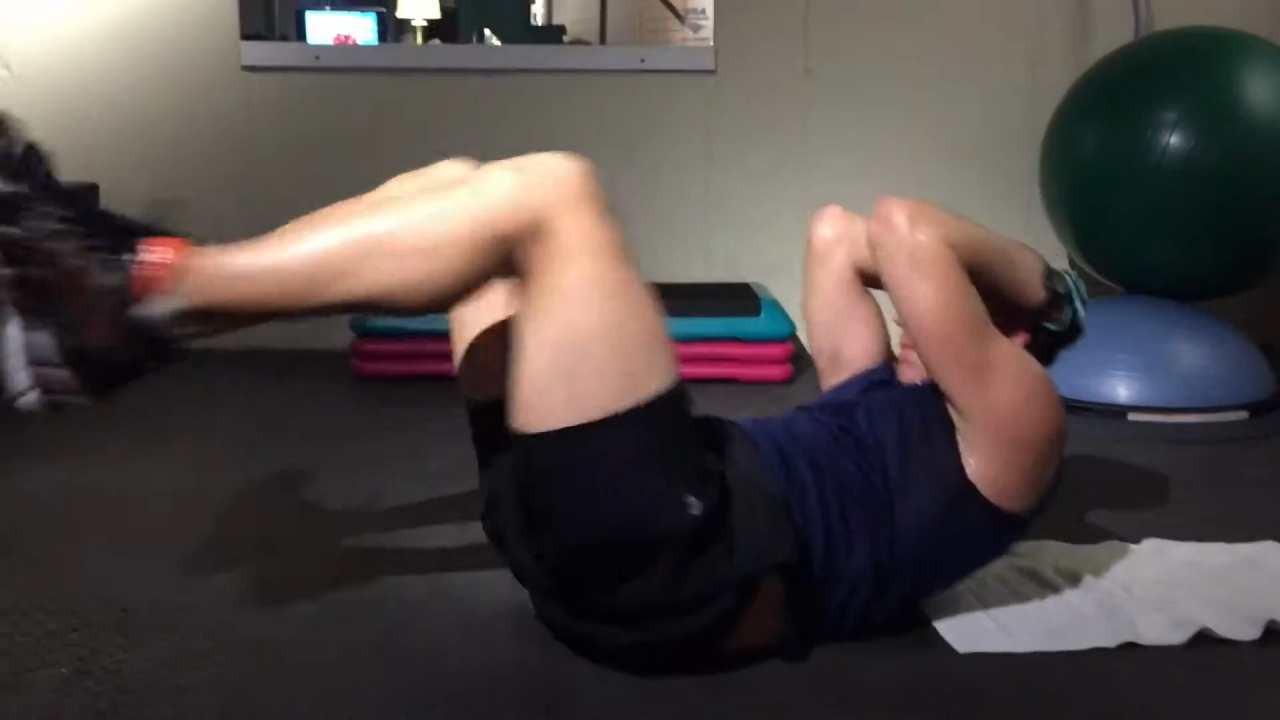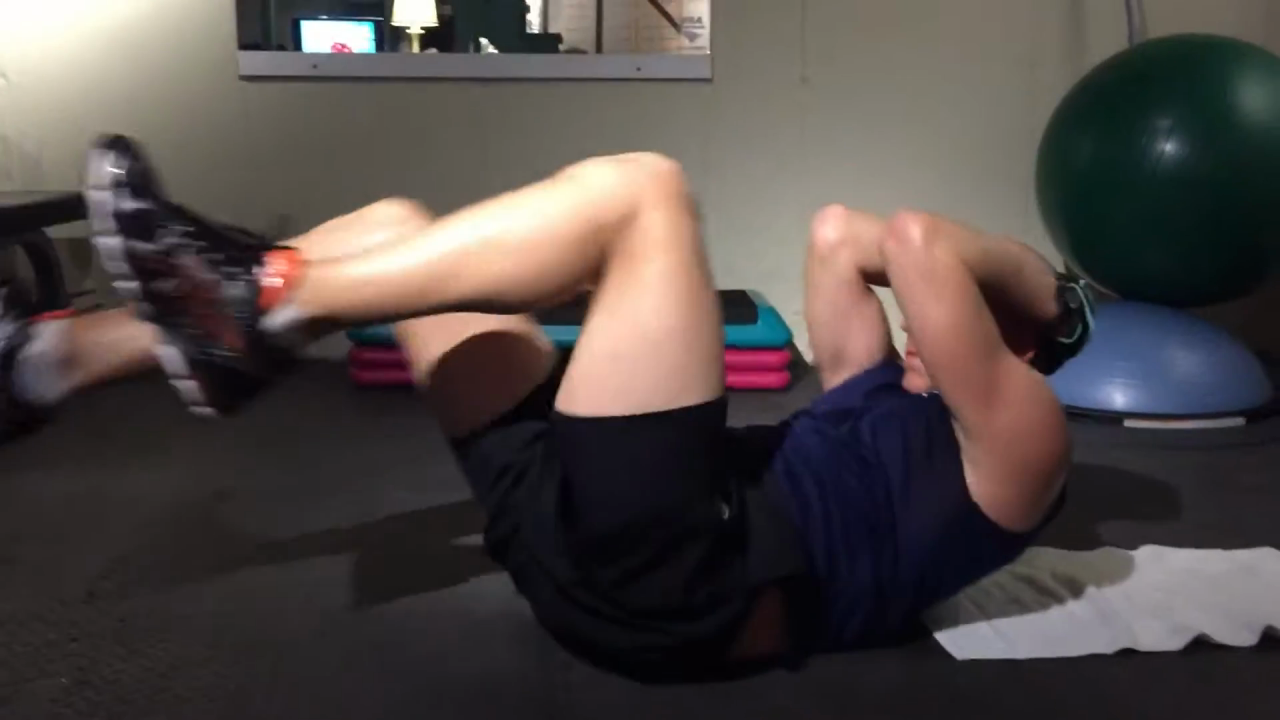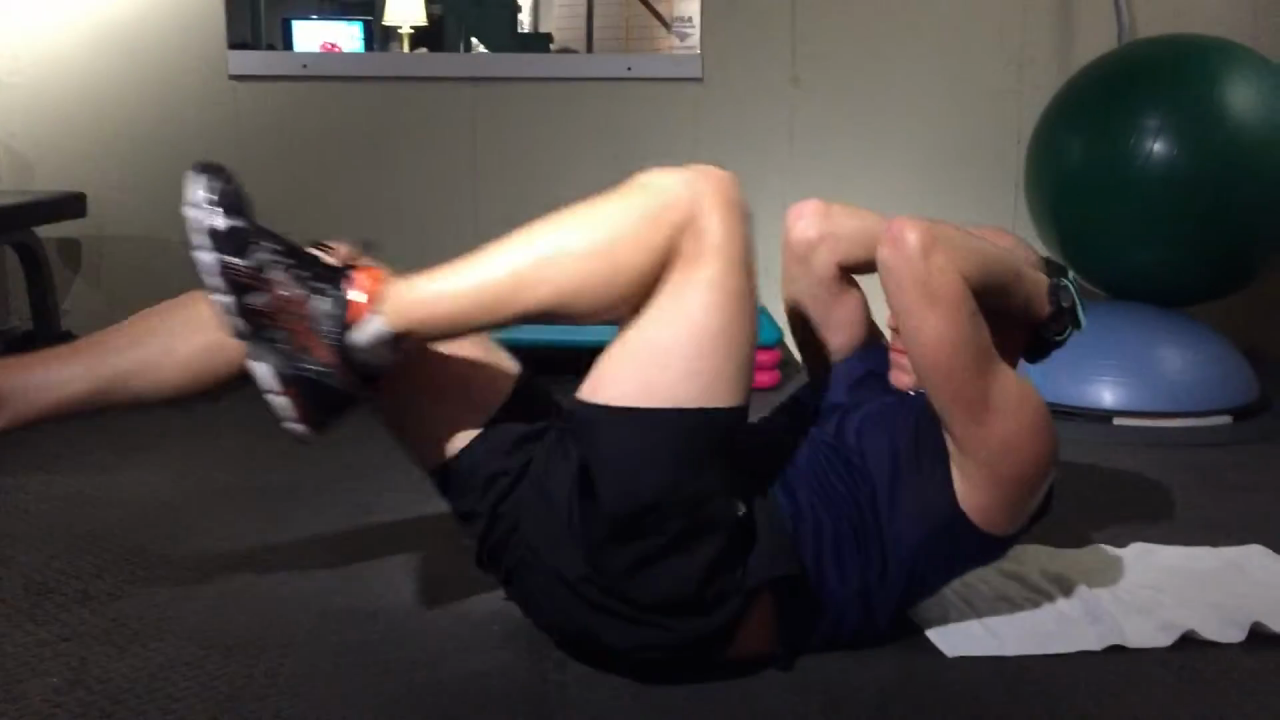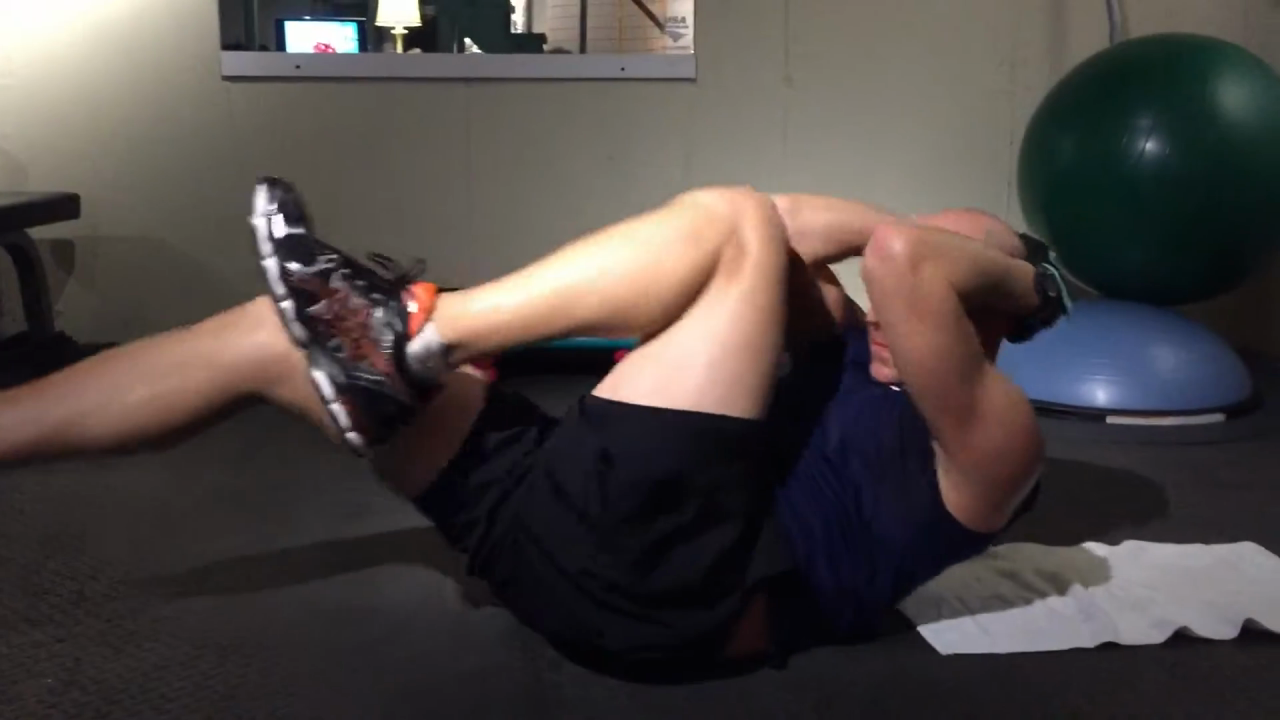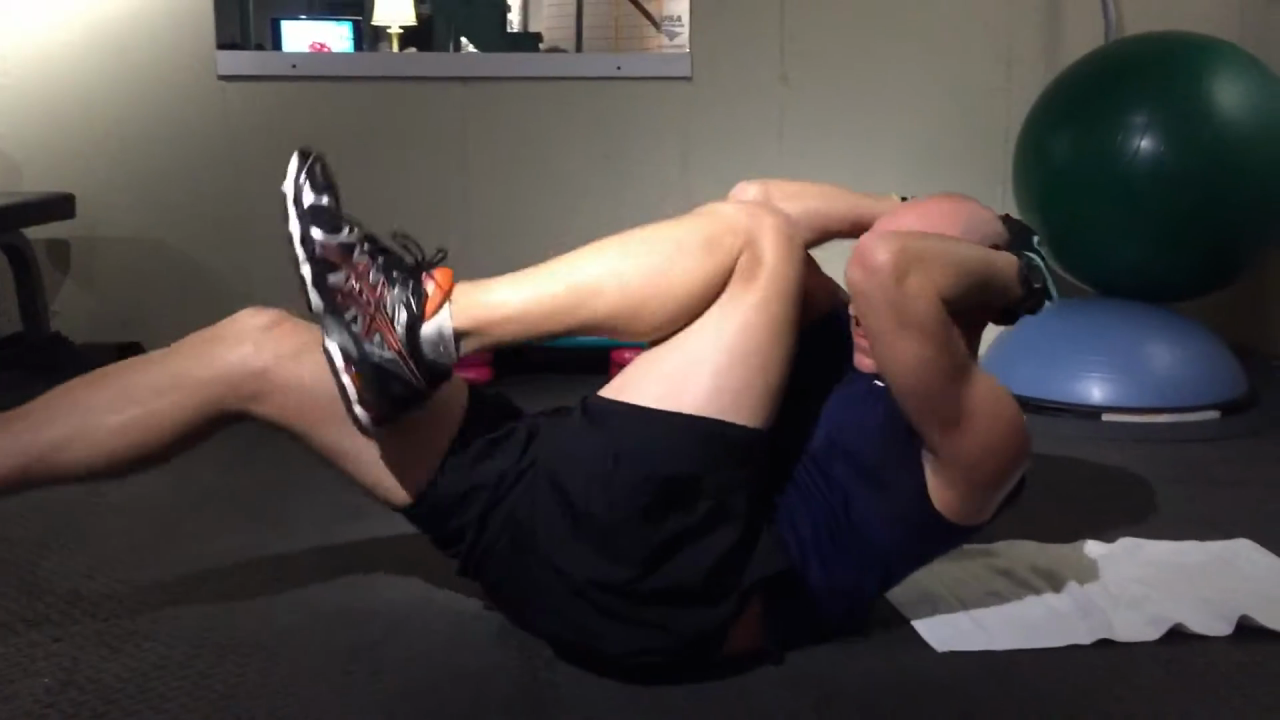
dt=0.1s
person 1, frame 1
left shoulder: (1016, 422)
right shoulder: (893, 388)
left elbow: (901, 225)
right elbow: (835, 231)
left wrist: (1024, 288)
right wrist: (953, 271)
left hip: (657, 565)
right hip: (586, 518)
left knee: (547, 191)
right knee: (461, 186)
left ankle: (162, 280)
right ankle: (158, 283)
person 1, frame 2
left shoulder: (1021, 437)
right shoulder: (900, 390)
left elbow: (916, 241)
right elbow: (837, 231)
left wrist: (1035, 290)
left hip: (672, 565)
right hip: (586, 510)
left knee: (642, 191)
right knee: (387, 229)
left ankle: (270, 300)
person 1, frame 3
left shoulder: (1006, 444)
right shoulder: (877, 370)
left elbow: (911, 250)
right elbow: (814, 232)
left wrist: (1029, 294)
left hip: (652, 566)
right hip: (572, 506)
left knee: (698, 197)
right knee: (318, 280)
left ankle: (372, 322)
person 1, frame 4
left shoulder: (992, 440)
right shoulder: (859, 359)
left elbow: (896, 254)
right elbow: (795, 219)
left wrist: (1014, 279)
right wrist: (942, 231)
left hip: (654, 561)
right hip: (560, 503)
left knee: (728, 224)
right knee: (279, 329)
left ankle: (413, 336)
person 1, frame 5
left shoulder: (979, 435)
right shoulder: (844, 342)
left elbow: (886, 272)
right elbow: (761, 197)
left wrist: (995, 271)
right wrist: (898, 212)
left hip: (644, 559)
right hip: (552, 504)
left knee: (752, 242)
right knee: (258, 345)
left ankle: (424, 319)
